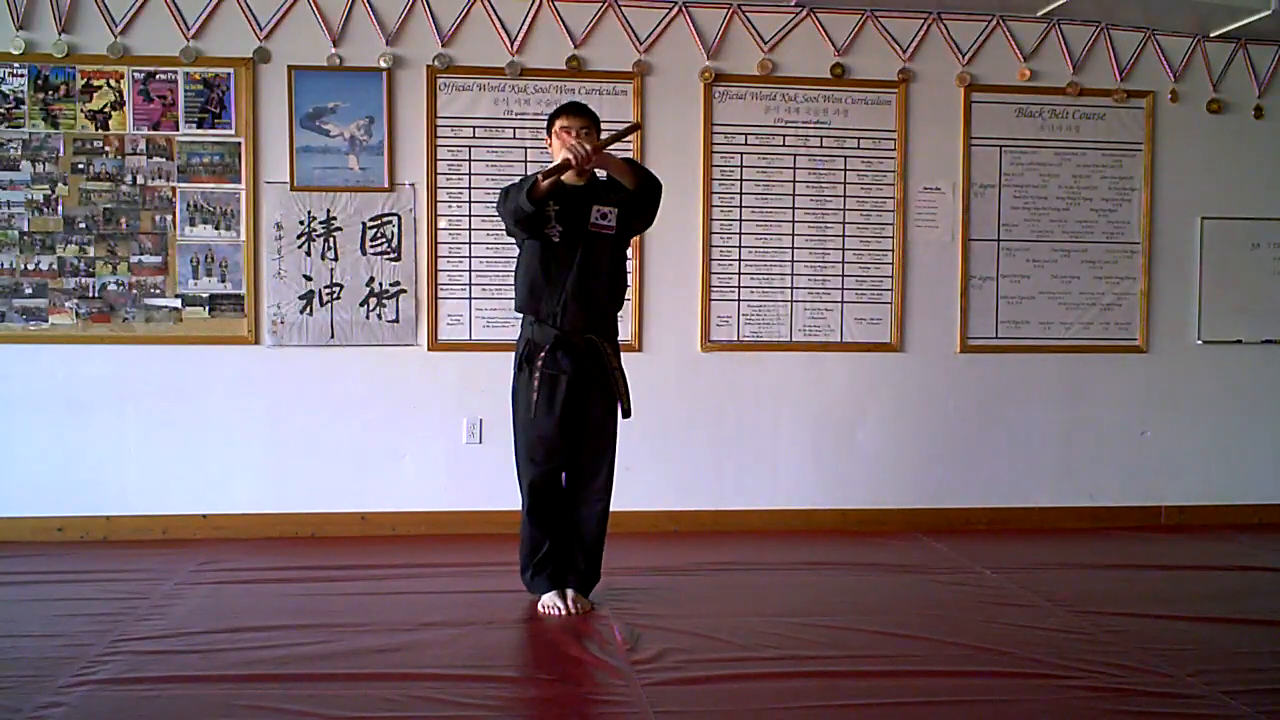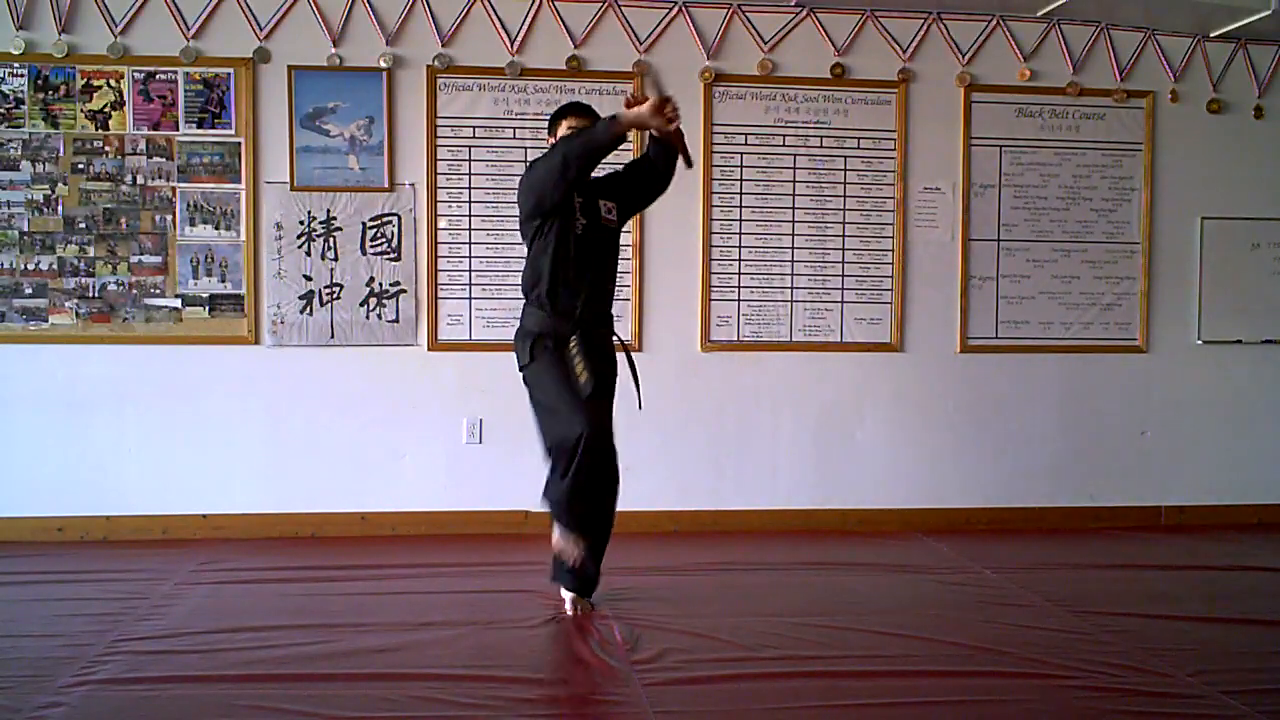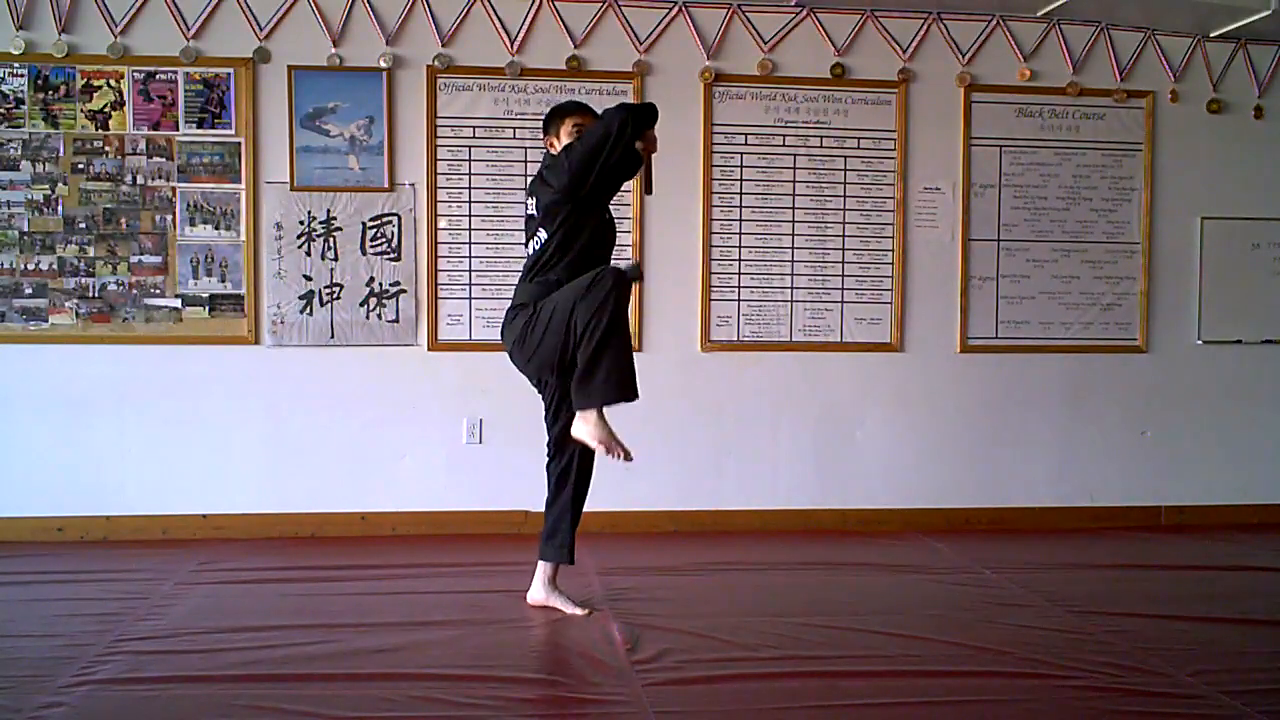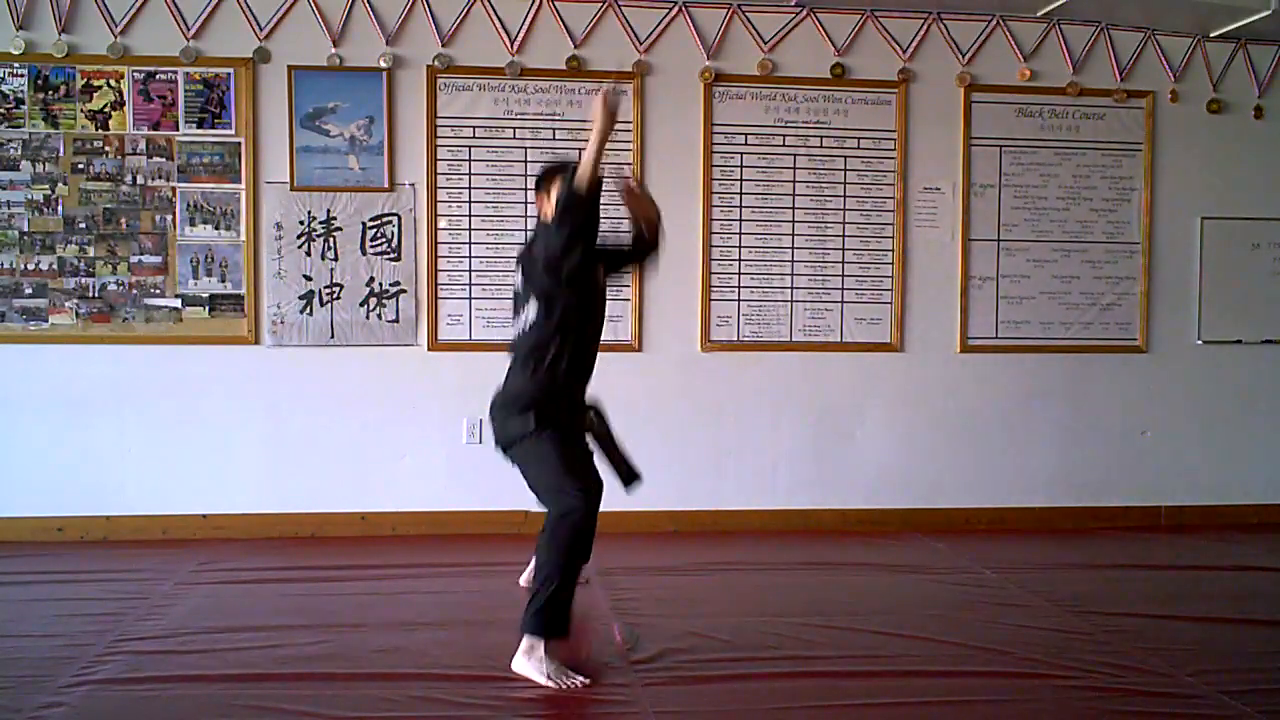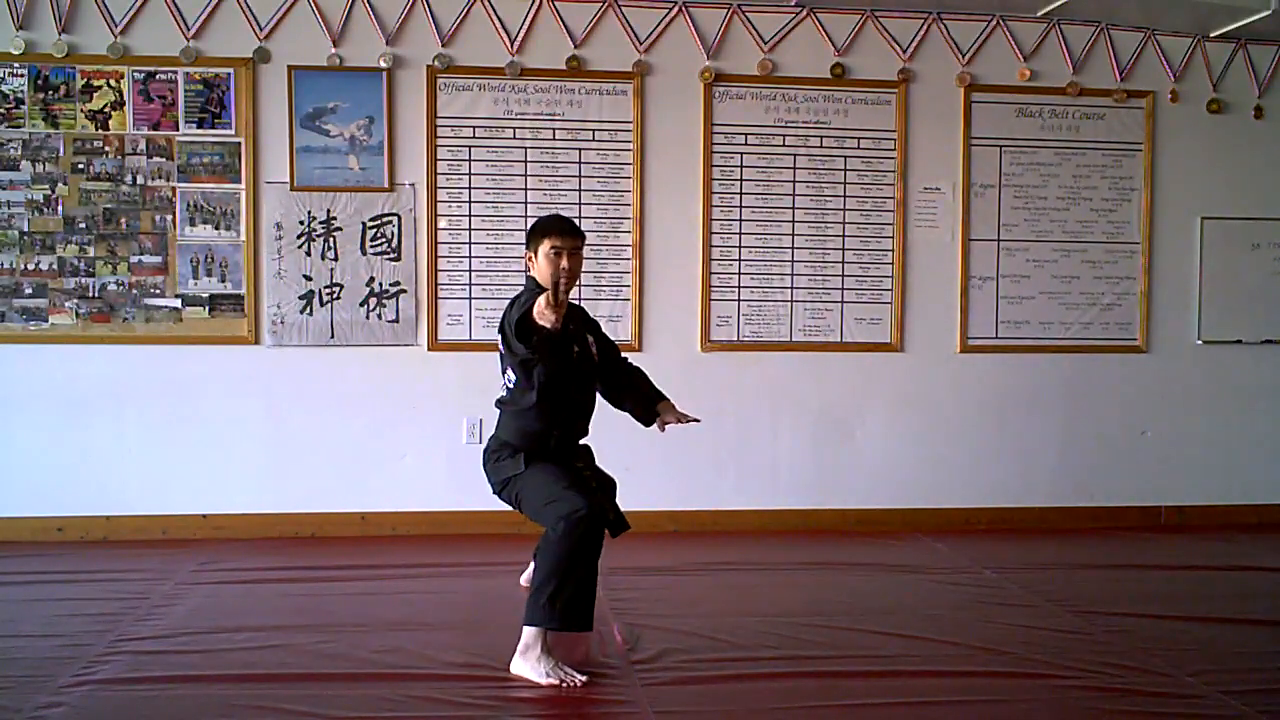
dt=0.4s
person 1, frame 1
left shoulder: (615, 200)
right shoulder: (529, 197)
left elbow: (646, 191)
right elbow: (515, 207)
left wrist: (603, 161)
right wrist: (555, 172)
left hip: (597, 355)
right hip: (542, 353)
left knee: (592, 477)
right knee: (540, 475)
left ankle: (578, 582)
right ankle: (547, 583)
person 1, frame 2
left shoulder: (610, 195)
right shoulder: (541, 186)
left elbow: (655, 174)
right elbow: (576, 151)
left wrist: (662, 132)
right wrist: (629, 119)
left hip: (590, 344)
right hip: (547, 342)
left knee: (597, 471)
right knee: (578, 437)
left ankle: (576, 583)
right ankle: (564, 519)
person 1, frame 3
left shoulder: (589, 184)
right shoulder: (559, 174)
left elbow: (619, 155)
right elbow: (621, 123)
left wrist: (638, 150)
right wrist: (642, 124)
left hip: (560, 330)
right hip: (534, 322)
left knee: (567, 458)
right knee: (607, 288)
left ankle: (546, 581)
right ankle: (588, 417)
person 1, frame 4
left shoulder: (581, 254)
right shoulder: (545, 251)
left elbow: (634, 253)
right elbow: (573, 219)
left wrist: (645, 217)
right wrist: (597, 138)
left hip: (558, 411)
right hip: (527, 413)
left knee: (583, 494)
right knee: (576, 510)
left ankle: (543, 568)
right ankle: (533, 648)
person 1, frame 5
left shoulder: (578, 319)
right shoulder: (525, 311)
left elbow: (615, 372)
right elbow: (526, 334)
left wrist: (658, 407)
right wrist: (541, 320)
left hip: (560, 451)
right hip: (518, 456)
left knee: (599, 496)
right knee: (579, 515)
left ankle: (541, 571)
right ankle: (531, 650)
